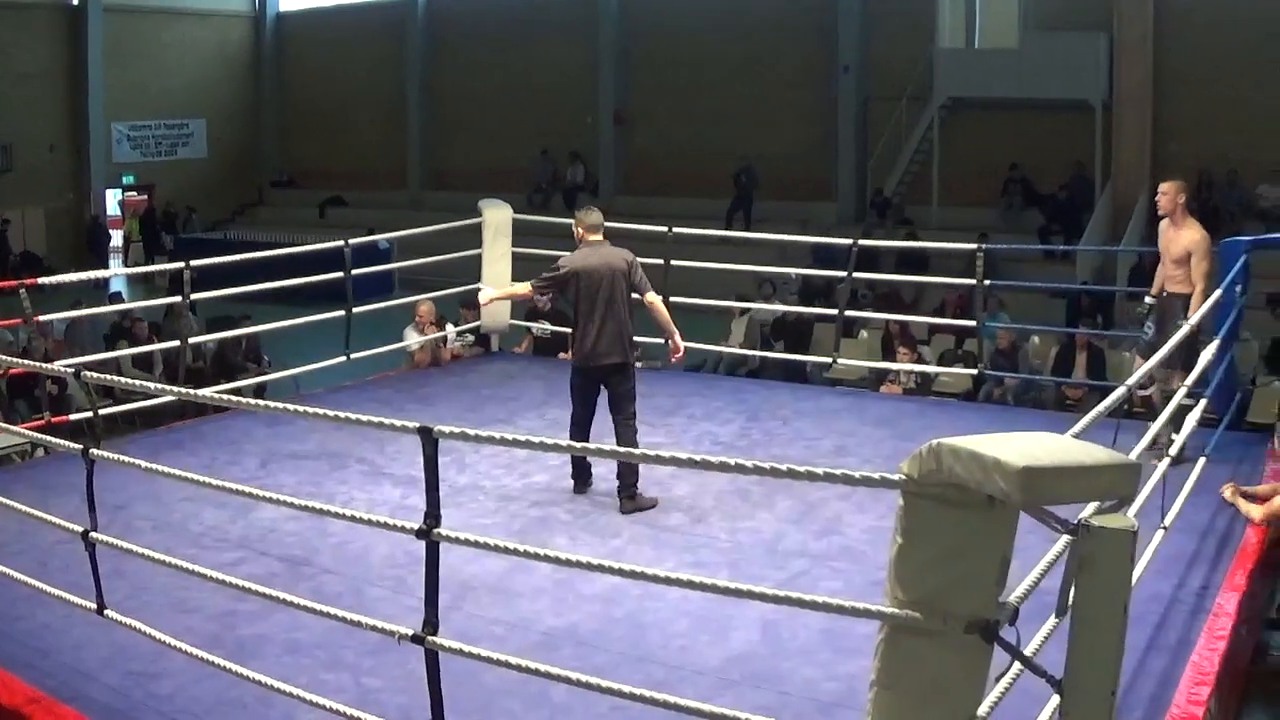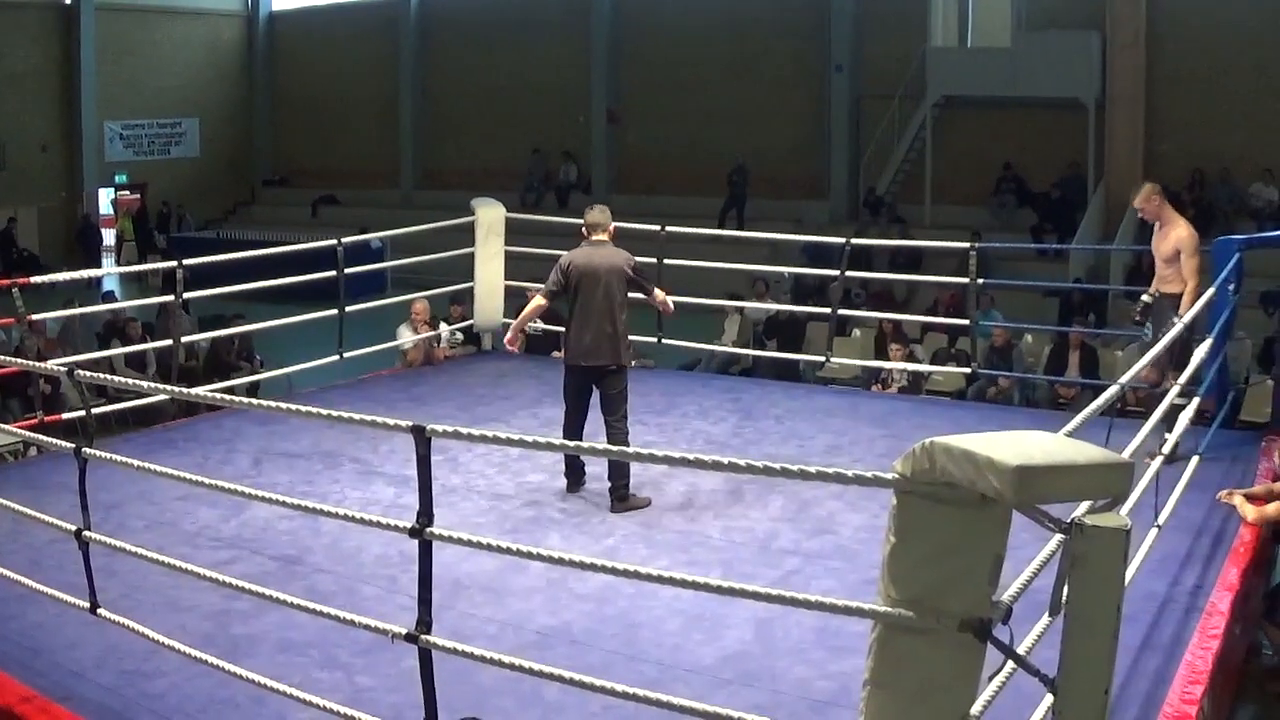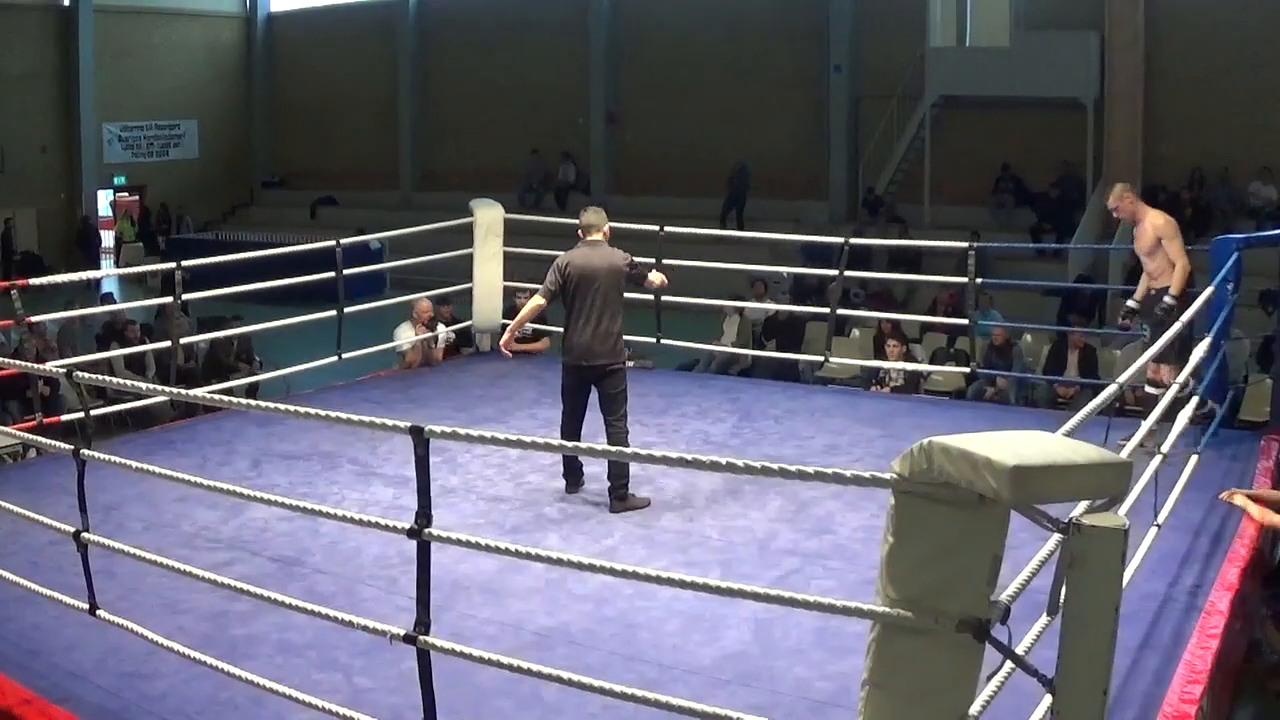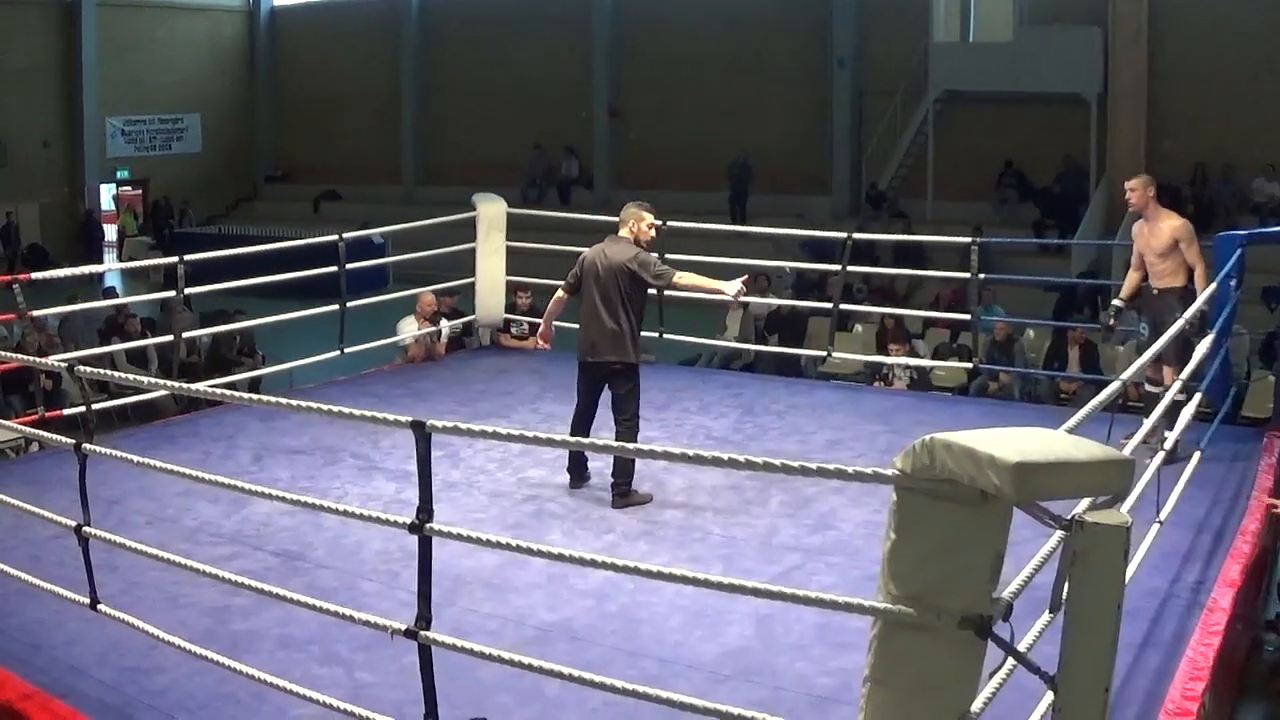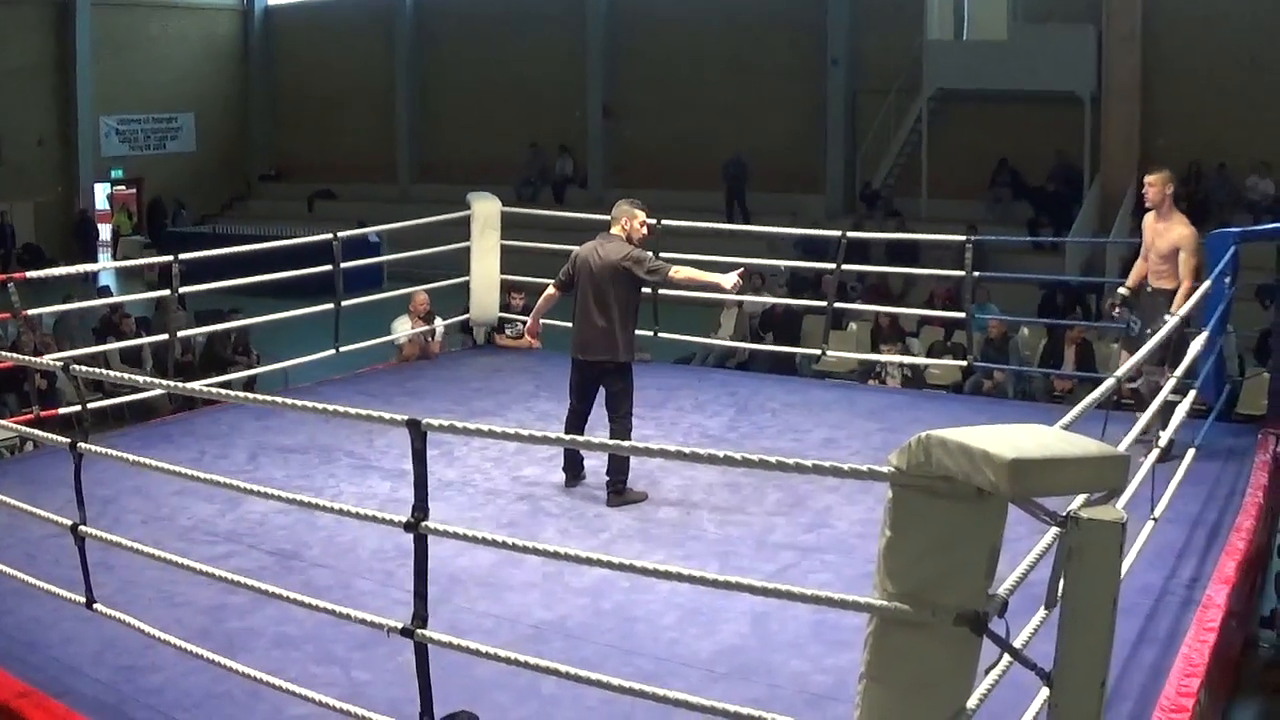
dt=0.7s
person 1, frame 1
left shoulder: (570, 264)
right shoulder: (625, 258)
left elbow: (531, 289)
right elbow: (651, 299)
left wrist: (495, 295)
right wrist: (673, 335)
left hip: (584, 357)
right hip: (619, 355)
left knee: (580, 420)
right knee: (625, 423)
left ankle: (580, 479)
right ankle: (629, 495)
person 1, frame 2
left shoulder: (569, 260)
right shoulder: (624, 260)
left elbow: (541, 302)
right elbow: (654, 295)
left wrist: (514, 329)
right wrist: (666, 305)
left hip: (577, 355)
right hip: (612, 357)
left knee: (573, 419)
right knee: (616, 425)
left ankle: (574, 478)
right ankle: (620, 496)
person 1, frame 3
left shoulder: (566, 261)
right shoulder: (621, 260)
left elbow: (539, 301)
right elbow: (652, 281)
left wrist: (510, 331)
right wrist: (658, 277)
left hip: (575, 356)
right hip: (610, 356)
left knee: (571, 419)
right knee: (616, 425)
left ankle: (572, 478)
right ankle: (620, 495)
person 1, frame 4
left shoulder: (590, 255)
right shoulder: (636, 259)
left elbow: (561, 295)
right elbow: (679, 279)
left wrist: (545, 325)
right wrist: (723, 286)
left hip: (589, 352)
right hip: (621, 354)
left knee: (583, 413)
right knee: (626, 423)
left ankle: (576, 473)
right ankle: (622, 492)
person 1, frame 5
left shoulder: (582, 253)
right shoulder: (630, 256)
left elbow: (553, 291)
right elbow: (675, 273)
left wrist: (534, 320)
right wrist: (719, 279)
left hip: (583, 350)
right hip: (615, 353)
left knee: (577, 412)
right knee: (620, 421)
left ankle: (572, 472)
right ankle: (617, 490)
person 2, frame 1
left shoulder: (1197, 237)
right shoulder: (1163, 226)
left elbow: (1200, 286)
left wrist: (1189, 324)
right wrist: (1149, 299)
left hip: (1183, 306)
right hip: (1163, 301)
left knee: (1179, 378)
right knee: (1141, 367)
left ankle: (1176, 443)
right ankle: (1162, 427)
person 2, frame 2
left shoulder: (1184, 235)
right shoulder: (1159, 227)
left elbow: (1192, 284)
left wrist: (1180, 322)
right wrist: (1145, 300)
left hip: (1176, 306)
right hip: (1158, 302)
left knee: (1171, 376)
left ankle: (1170, 442)
right ankle: (1188, 407)
person 2, frame 3
left shoulder: (1161, 223)
right shoulder: (1138, 228)
left elbow: (1183, 265)
left wrist: (1169, 301)
right wrist: (1131, 306)
left hip: (1171, 300)
right hip: (1154, 298)
left knee: (1170, 373)
right knee: (1153, 370)
right ankle: (1148, 431)
person 2, frame 4
left shoulder: (1177, 226)
right shoulder: (1137, 229)
left elbow: (1199, 267)
left wrist: (1200, 309)
right wrist: (1117, 304)
left hip: (1176, 300)
right hip: (1151, 298)
left knee: (1172, 373)
right knee: (1152, 368)
left ankle: (1169, 439)
person 2, frame 5
left shoulder: (1185, 233)
right shoulder: (1147, 220)
left elbow: (1187, 282)
left wrist: (1170, 319)
right wrist: (1123, 292)
left hip: (1167, 301)
right hip: (1145, 295)
left knee: (1166, 372)
right knee: (1128, 362)
